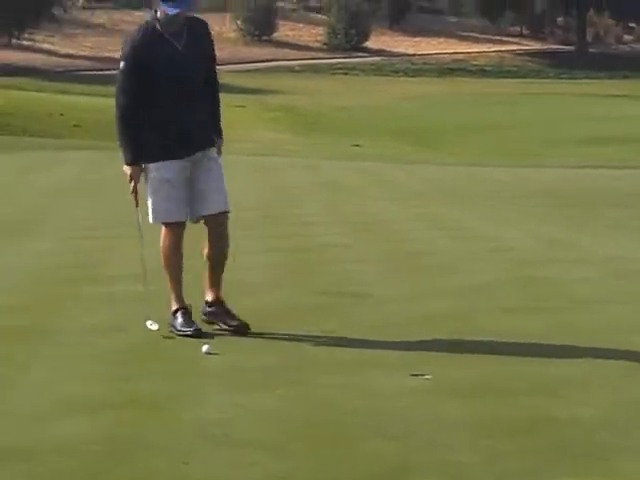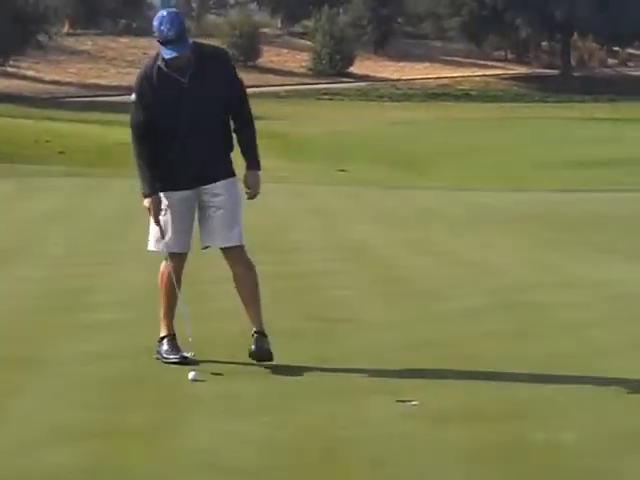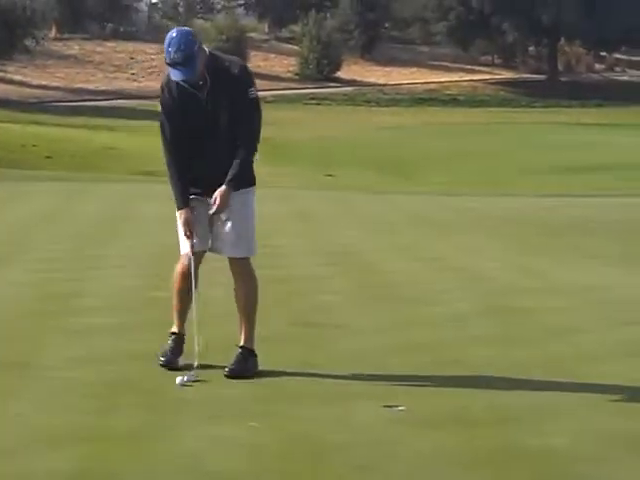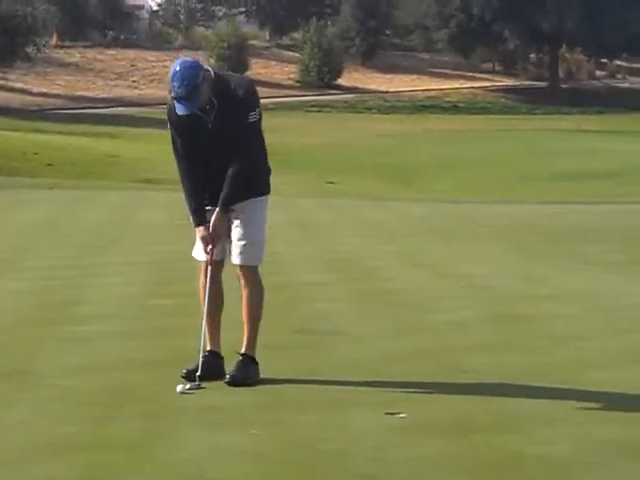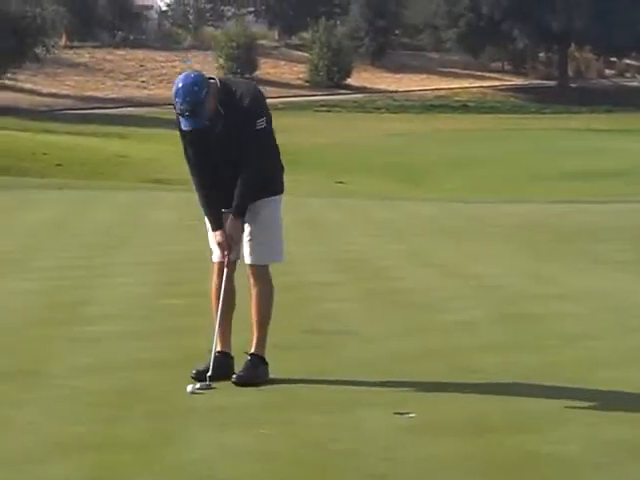
dt=0.3s
person 1, frame 1
left shoulder: (200, 31)
right shoulder: (138, 47)
right elbow: (126, 107)
left wrist: (215, 132)
right wrist: (131, 159)
left hip: (200, 146)
right hip: (160, 153)
left knee: (219, 221)
right knee: (173, 226)
left ankle: (214, 301)
right ankle: (178, 309)
person 1, frame 2
left shoulder: (218, 61)
right shoulder: (149, 79)
left elbow: (242, 113)
right elbow: (141, 137)
left wrist: (252, 165)
right wrist: (149, 190)
left hip: (219, 176)
right hip: (173, 182)
left knee: (235, 251)
right knee: (175, 257)
left ankle: (259, 333)
right ankle: (166, 337)
person 1, frame 3
left shoulder: (236, 74)
right shoulder: (170, 89)
left elbow: (249, 136)
right elbow: (173, 149)
left wrist: (229, 186)
right wrist: (181, 202)
left hip: (233, 184)
right hip: (192, 187)
left knee: (239, 261)
right knee: (189, 259)
left ankle: (247, 349)
right ankle: (177, 335)
person 1, frame 4
left shoulder: (241, 93)
right shoulder: (177, 109)
left elbow: (244, 158)
right elbow: (187, 166)
left wrist: (223, 210)
right wrist: (199, 219)
left hip: (247, 191)
right hip: (206, 195)
left knee: (246, 269)
right knee: (209, 269)
left ankle: (248, 357)
right ankle: (213, 354)
person 1, frame 5
left shoulder: (249, 100)
right shoulder: (186, 115)
left elbow: (254, 163)
right elbow: (199, 172)
left wrist: (237, 216)
right wrist: (216, 224)
left hip: (260, 192)
right hip: (220, 196)
left knee: (257, 269)
right knee: (221, 268)
left ankle: (257, 357)
right ankle: (222, 355)
